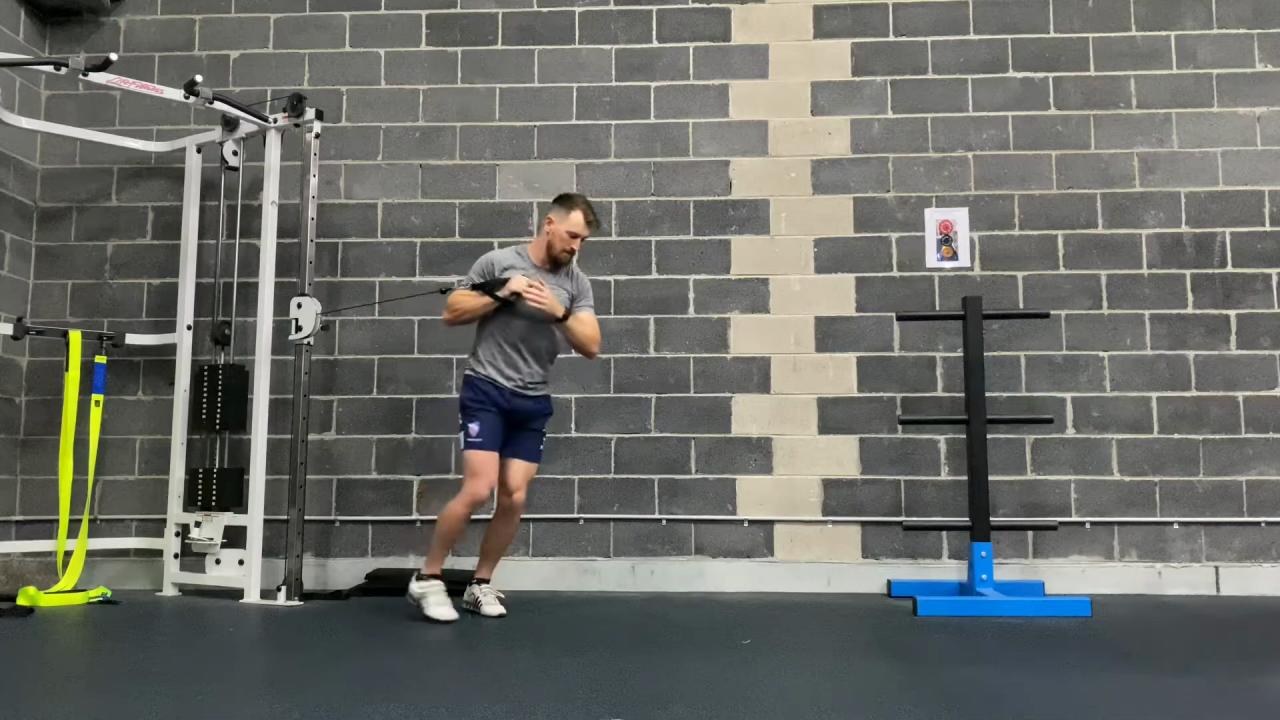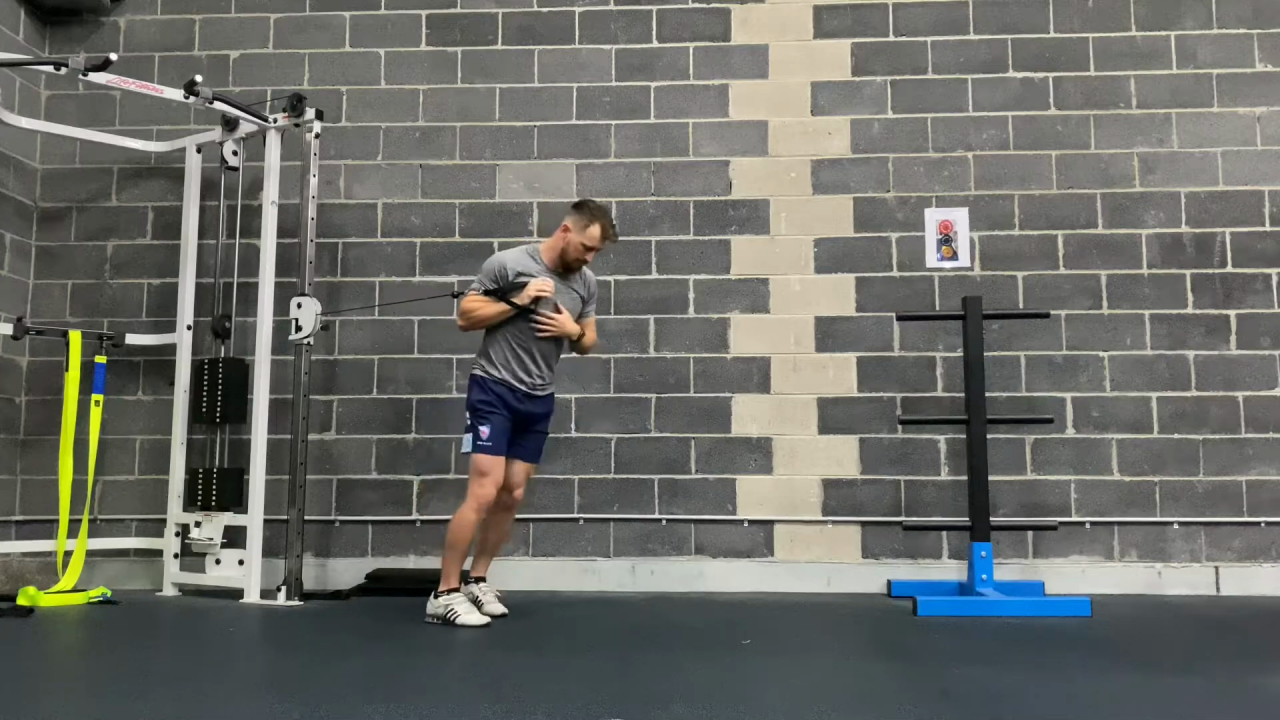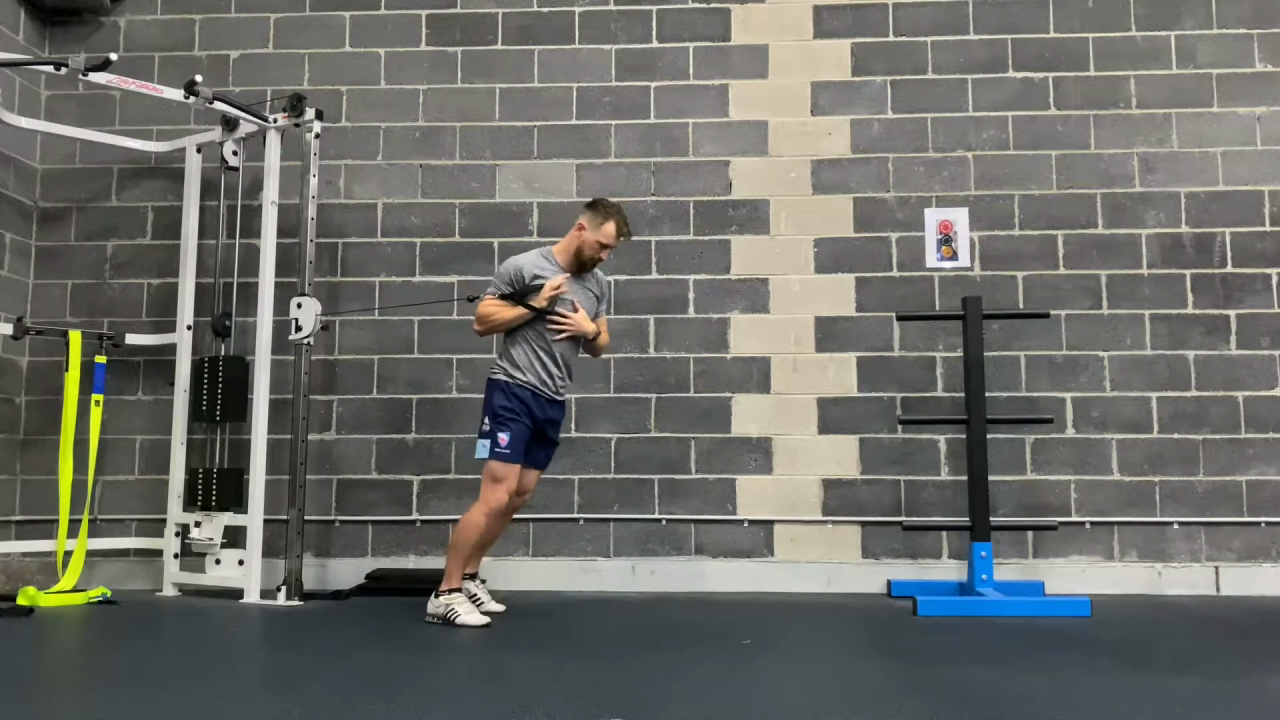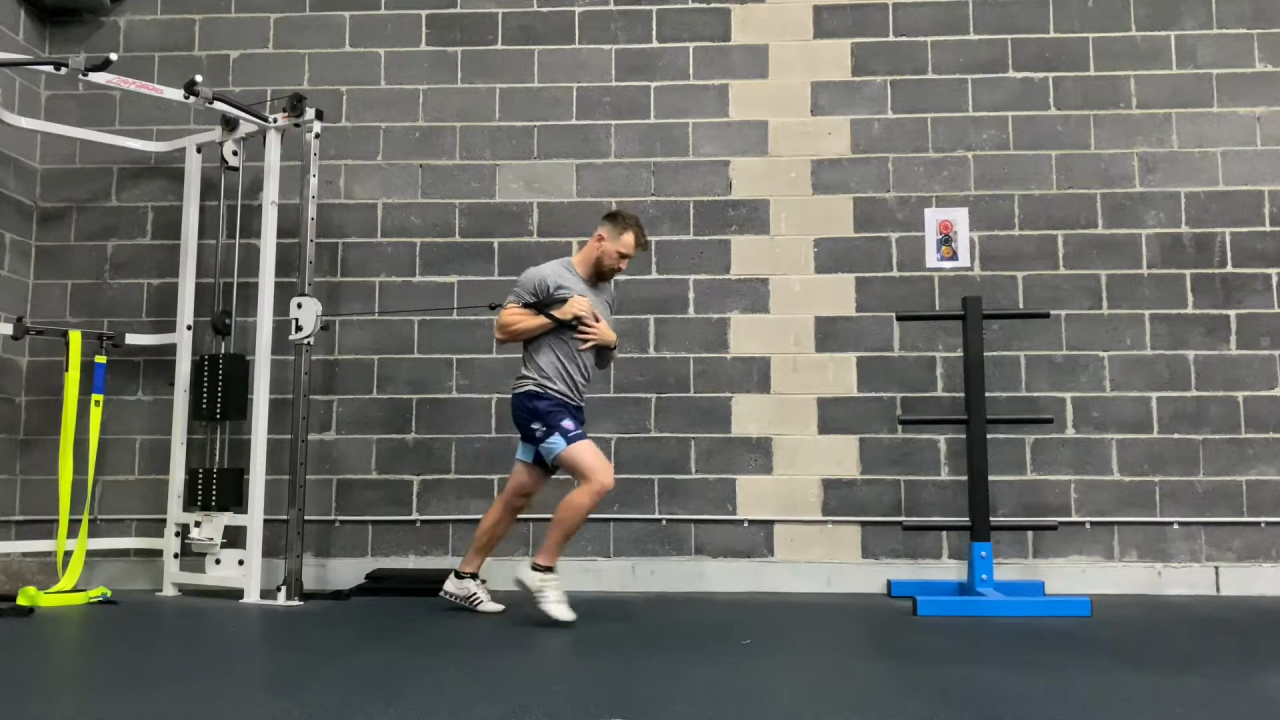
dt=0.3s
person 1, frame 1
left shoulder: (577, 283)
right shoulder: (498, 262)
left elbow: (591, 346)
right elbow: (451, 312)
left wrist: (562, 313)
right wrist: (501, 294)
left hip: (533, 400)
right hip: (485, 390)
left knee: (513, 499)
right knee: (477, 491)
left ankle: (481, 584)
right ankle: (428, 579)
person 1, frame 2
left shoulder: (586, 282)
right shoulder: (506, 264)
left elbow: (588, 344)
right elbow: (465, 317)
left wrist: (574, 332)
right wrist: (518, 302)
left hip: (538, 399)
right hip: (493, 390)
left knee: (512, 495)
right knee: (484, 494)
left ankle: (477, 579)
right ankle: (445, 594)
person 1, frame 3
left shoulder: (596, 283)
right shoulder: (522, 267)
left elbow: (599, 348)
right elbow: (482, 322)
left wrist: (592, 329)
right wrist: (535, 304)
left hip: (551, 403)
right hip: (513, 394)
left knee: (516, 498)
right knee: (495, 497)
left ankle: (467, 578)
right ankle: (447, 595)
person 1, frame 4
left shoulder: (606, 293)
right shoulder: (544, 277)
left elbow: (603, 361)
right elbow: (503, 329)
left wrist: (610, 340)
right wrist: (558, 315)
left hip: (568, 405)
right hip: (540, 400)
left knee: (518, 498)
right knee: (600, 478)
left ankle: (464, 576)
right ankle: (541, 568)
